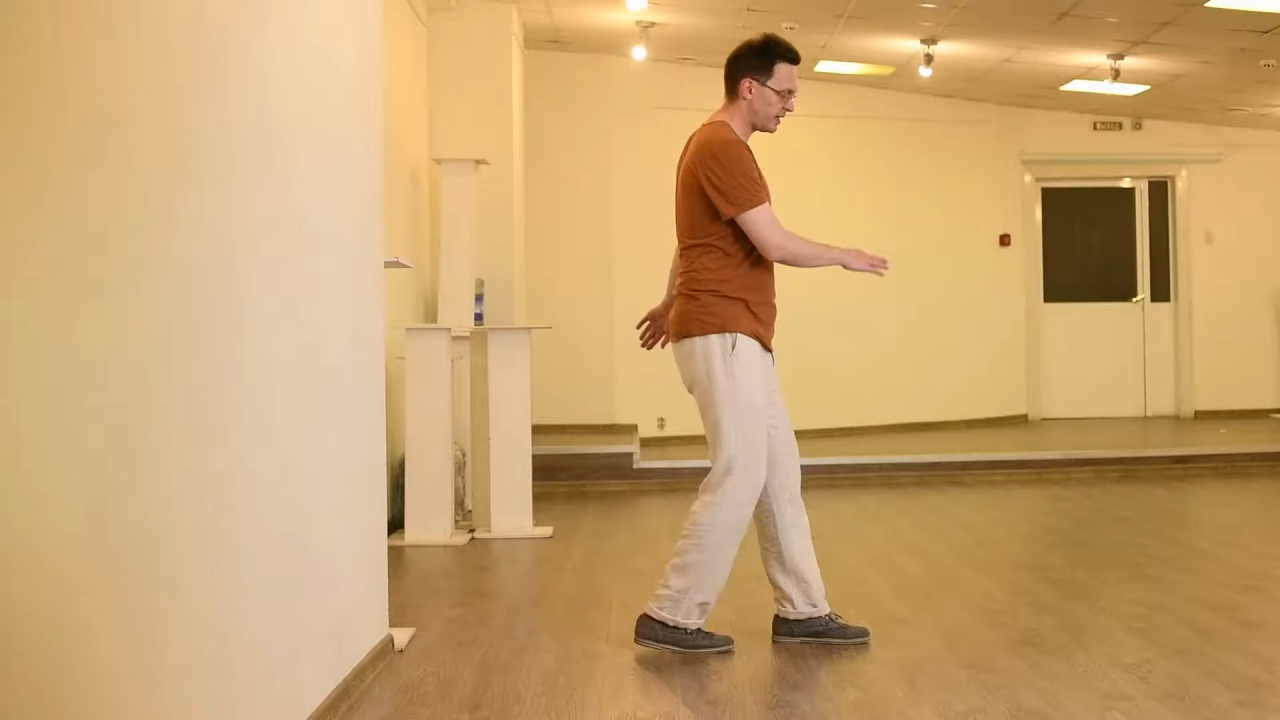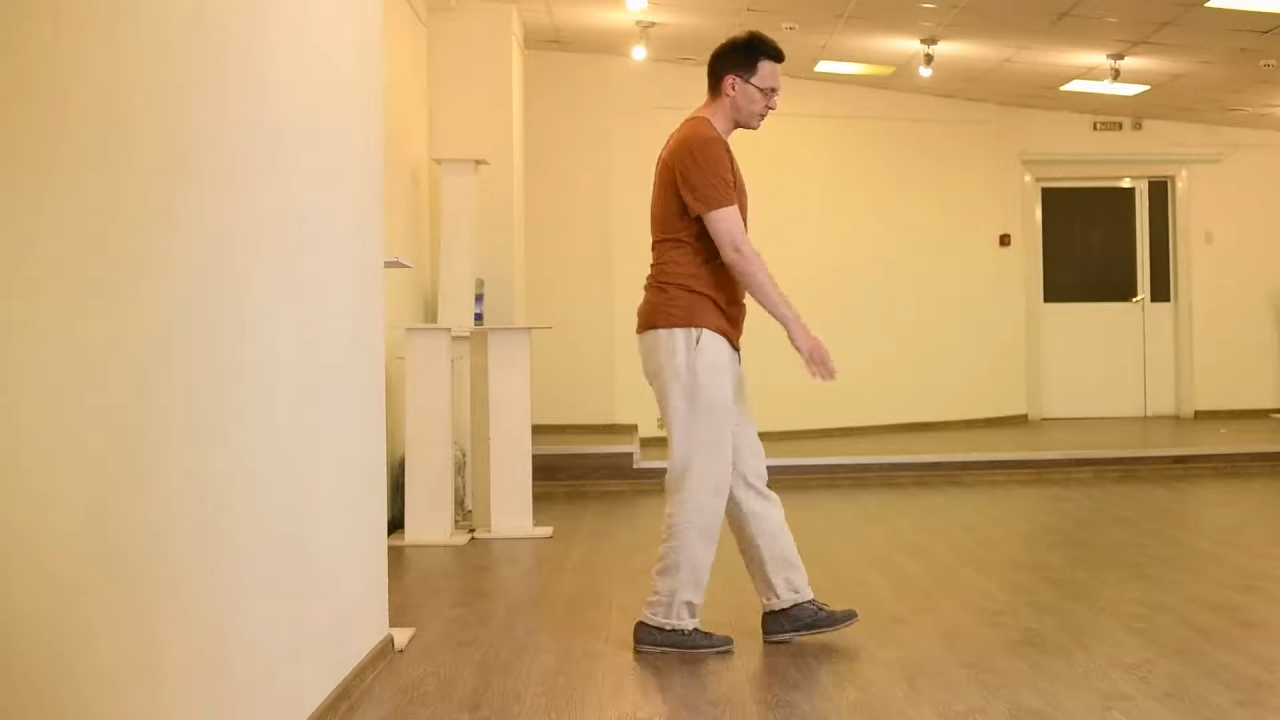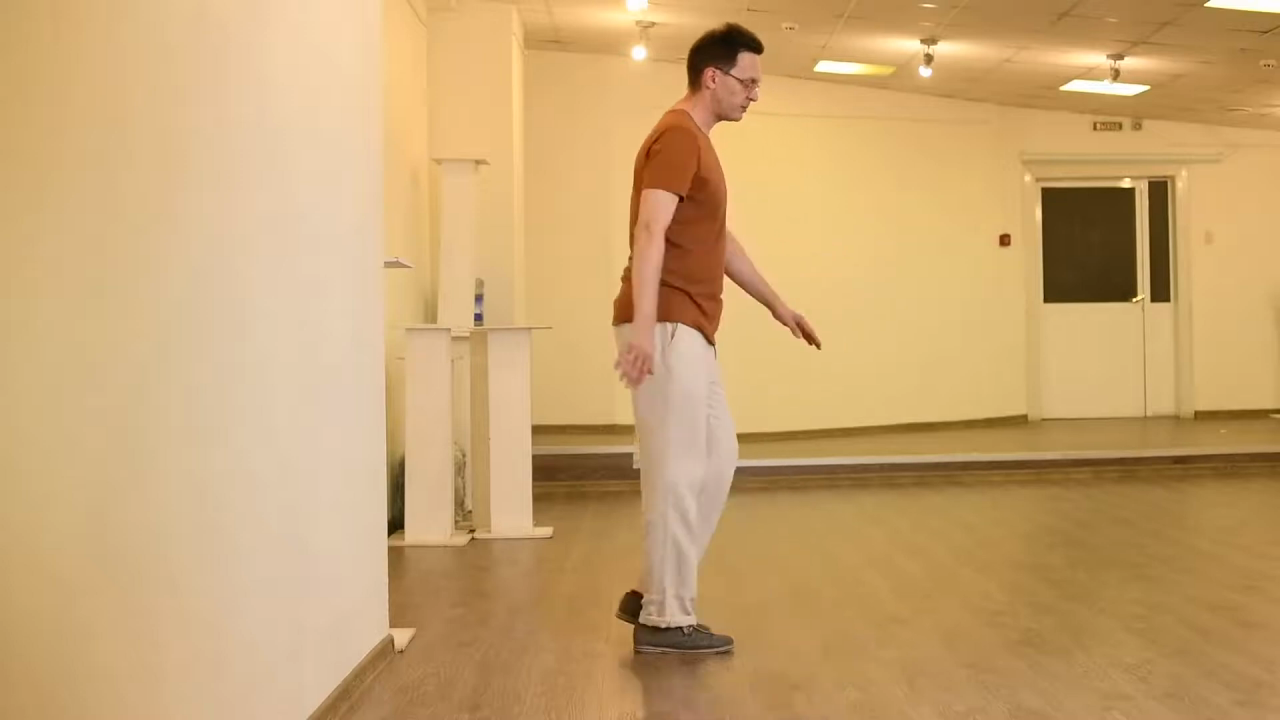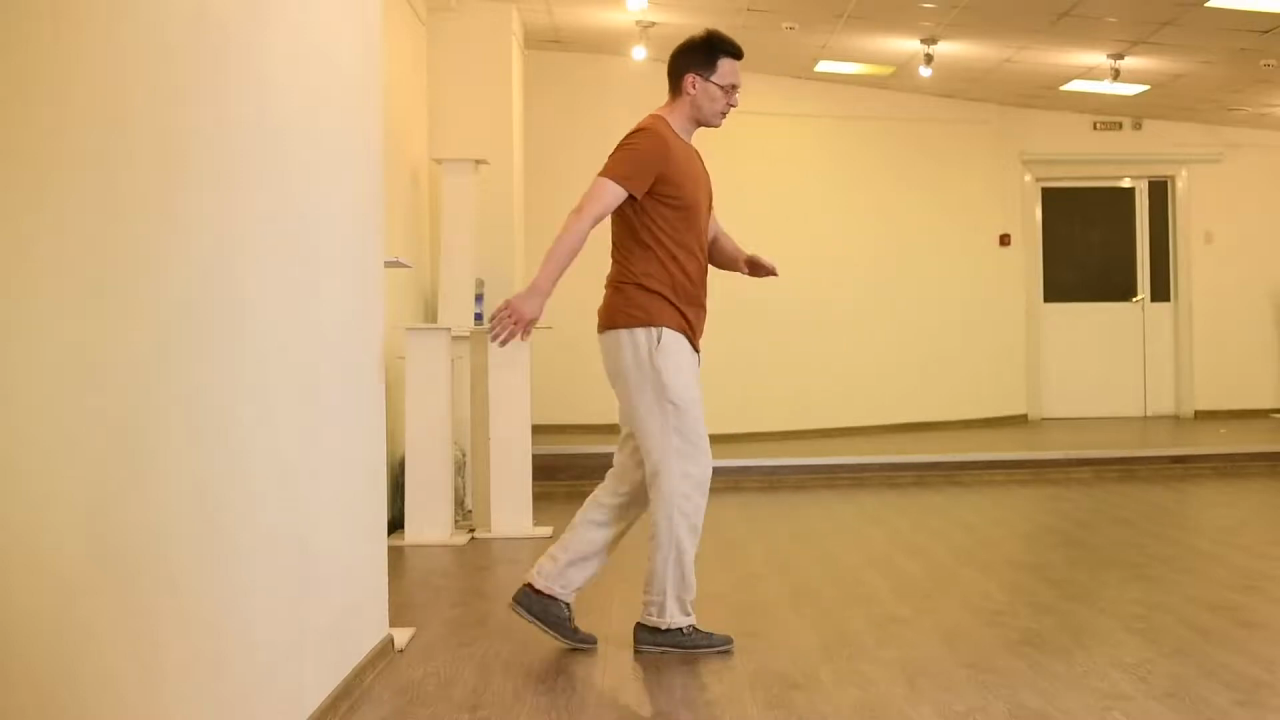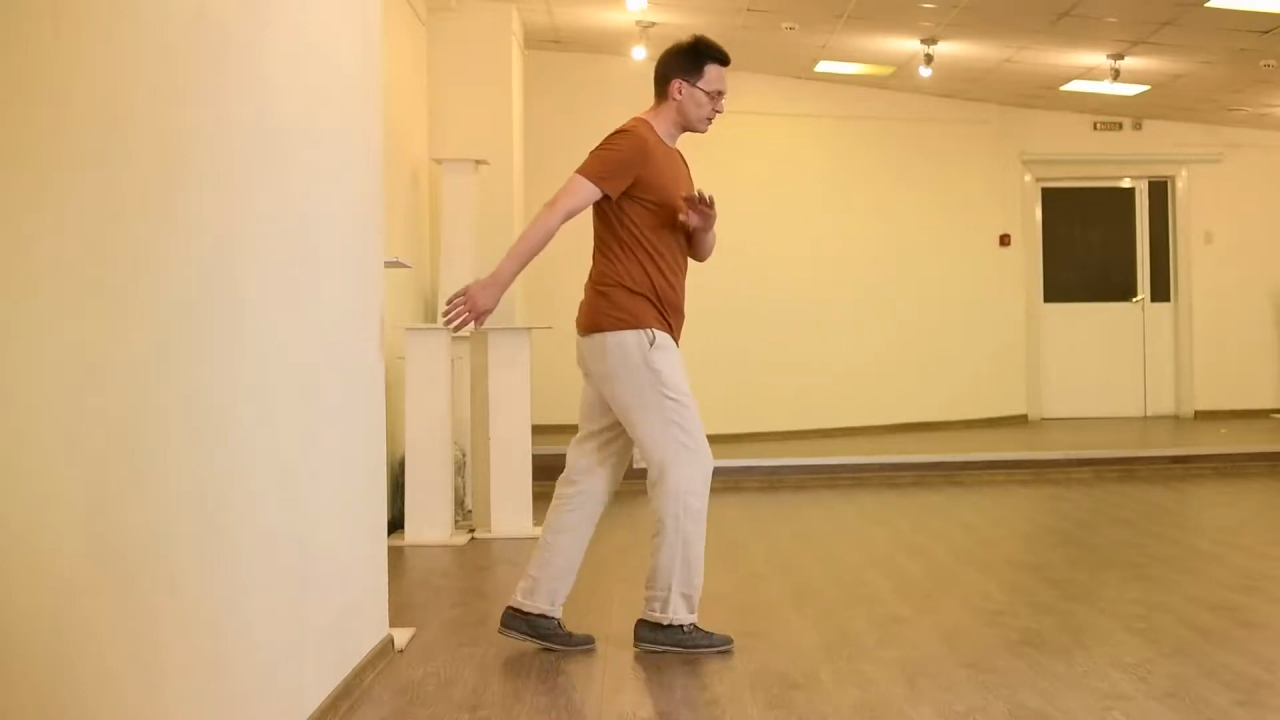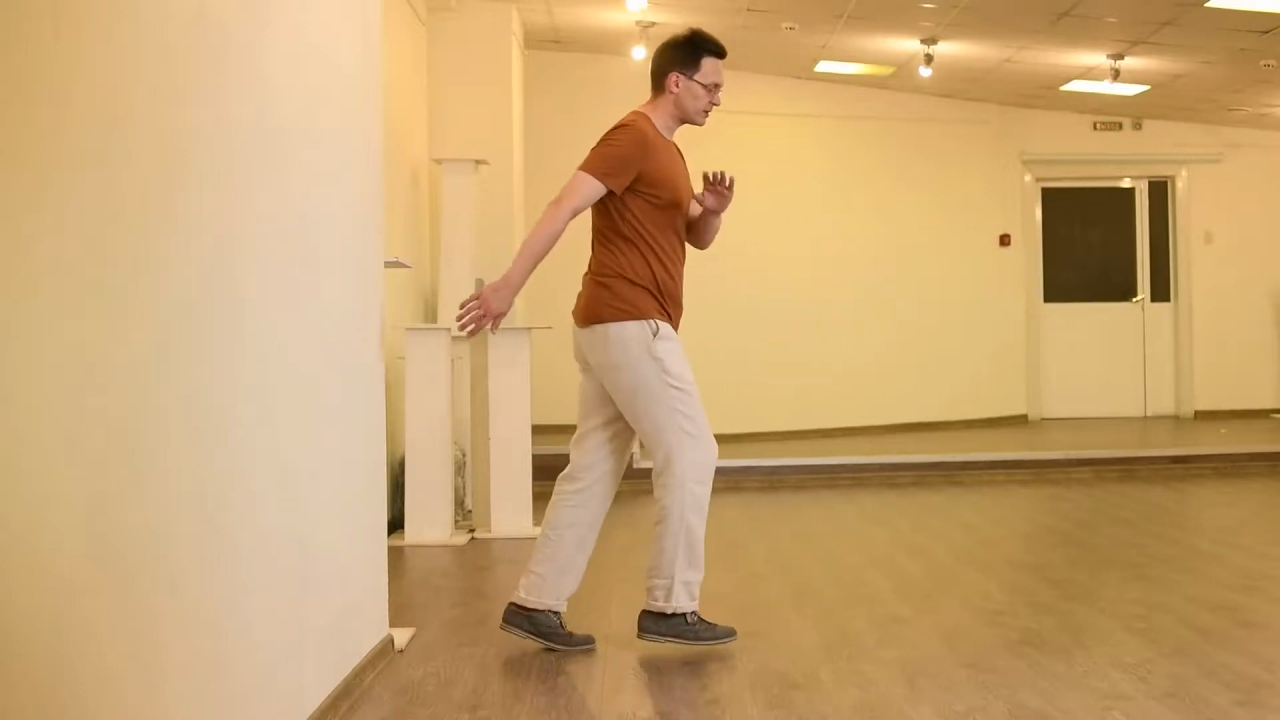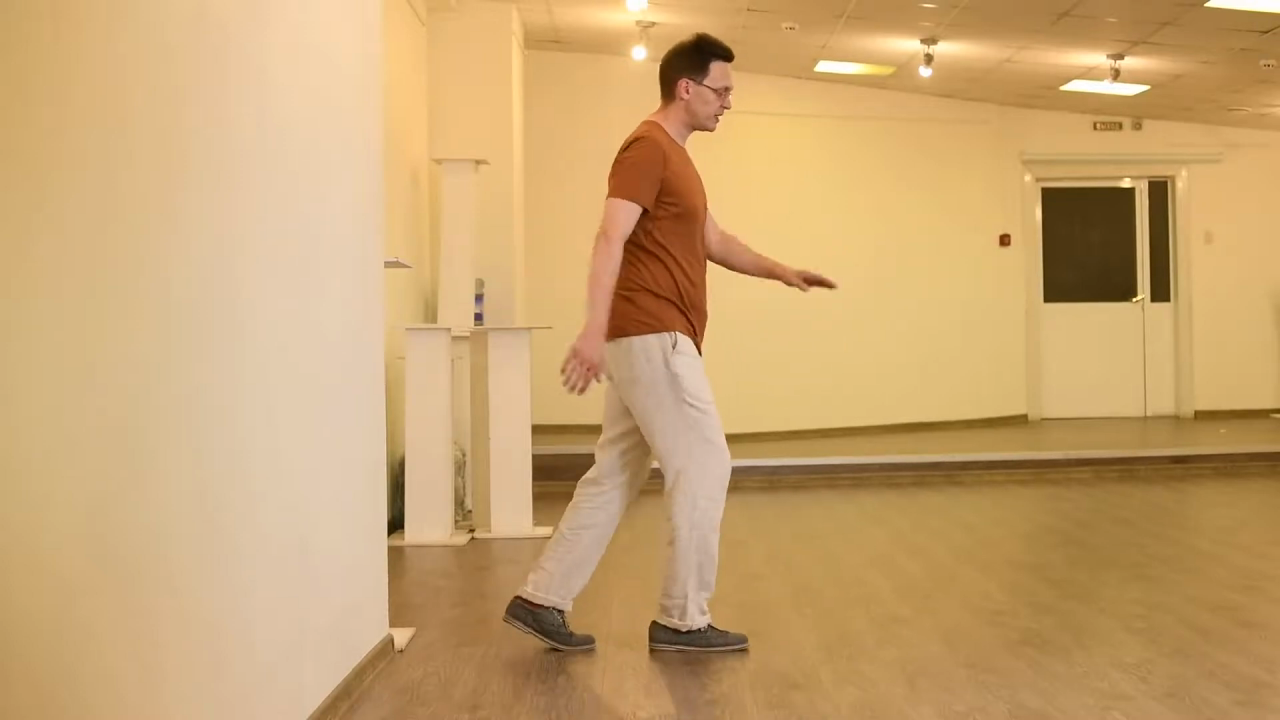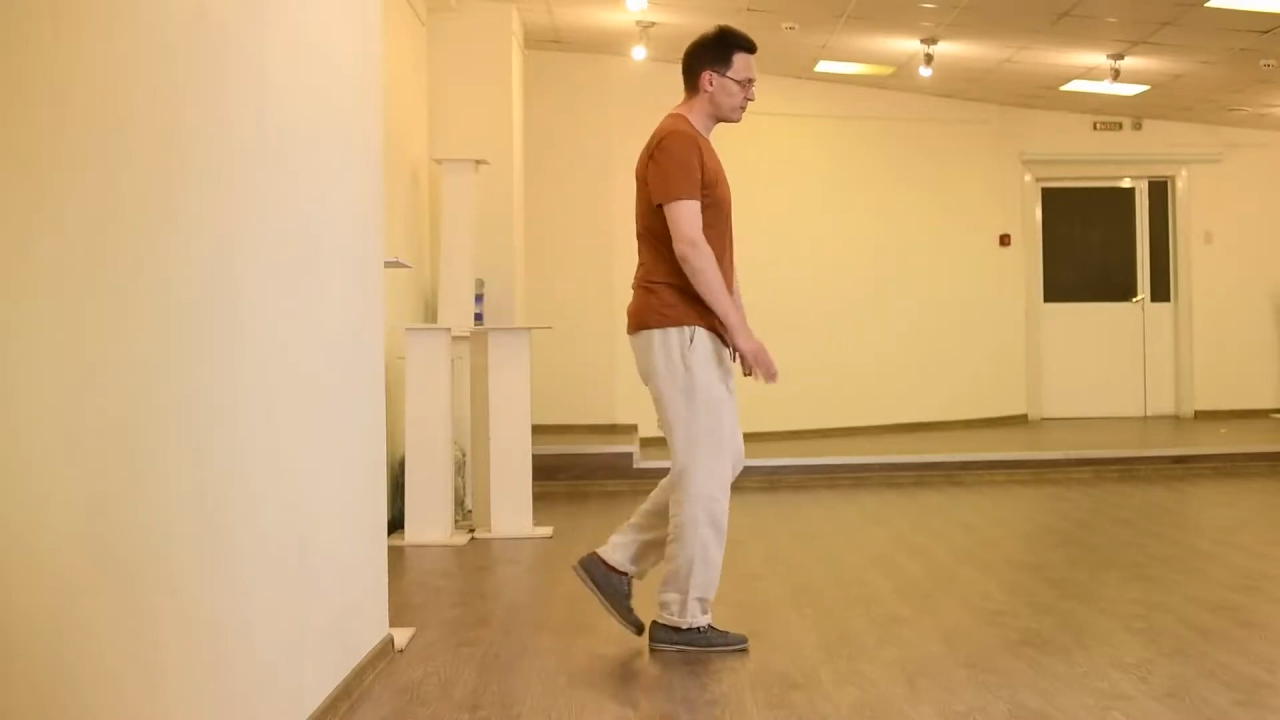
dt=0.2s
person 1, frame 1
left shoulder: (716, 146)
right shoulder: (723, 148)
left elbow: (714, 244)
right elbow: (772, 243)
left wrist: (671, 303)
right wrist: (846, 256)
left hip: (731, 338)
right hip: (722, 337)
left knee: (778, 474)
right knee: (739, 476)
left ankle: (803, 611)
right ankle: (671, 616)
person 1, frame 2
left shoulder: (701, 143)
right shoulder: (702, 146)
right elbow: (736, 253)
right wrist: (800, 327)
left hip: (700, 334)
right hip: (688, 334)
left knee: (744, 471)
right knee: (703, 475)
left ankle: (789, 601)
right ankle: (666, 620)
person 1, frame 3
left shoulder: (693, 140)
right shoulder: (676, 137)
left elbow: (718, 241)
right elbow: (651, 230)
left wrist: (778, 305)
right wrist: (640, 323)
left hip: (685, 329)
right hip: (666, 329)
left knee: (713, 460)
right knee: (679, 472)
left ankle: (659, 591)
right ankle: (665, 618)
person 1, frame 4
left shoulder: (683, 153)
right shoulder: (652, 140)
left elbow: (709, 240)
right elbow: (588, 213)
left wrist: (743, 261)
right wrist: (538, 293)
left hip: (657, 335)
right hip: (648, 333)
left knee: (638, 474)
right knee: (685, 472)
left ankle: (547, 588)
right ankle: (664, 620)
person 1, frame 5
left shoulder: (672, 159)
right shoulder: (632, 144)
left elbow: (700, 253)
right elbow: (557, 210)
left wrist: (704, 225)
right wrist: (496, 283)
left hip: (623, 336)
right hip: (630, 335)
left knee: (590, 475)
right knee: (686, 466)
left ankle: (532, 607)
right ankle: (668, 617)
person 1, frame 6
left shoulder: (667, 152)
right shoulder: (629, 139)
left elbow: (695, 236)
right elbow: (562, 209)
left wrist: (711, 209)
right wrist: (508, 284)
left hip: (614, 327)
right hip: (628, 326)
left knee: (592, 470)
right knee: (691, 452)
left ankle: (536, 605)
right ankle: (671, 607)
person 1, frame 7
left shoulder: (673, 155)
right shoulder: (647, 148)
left elbow: (712, 241)
right elbow: (610, 239)
left wrist: (782, 272)
right wrist: (592, 328)
left hip: (655, 341)
right hip: (653, 341)
left knee: (615, 475)
right knee: (703, 472)
left ankle: (541, 599)
right ankle: (682, 620)
person 1, frame 8
left shoulder: (695, 146)
right shoulder: (677, 143)
right elbow: (687, 245)
left wrist: (733, 330)
right wrist: (740, 327)
left hip: (695, 331)
right hip: (677, 331)
left knee: (718, 460)
right knee: (710, 475)
left ankle: (613, 563)
right ankle: (683, 619)
